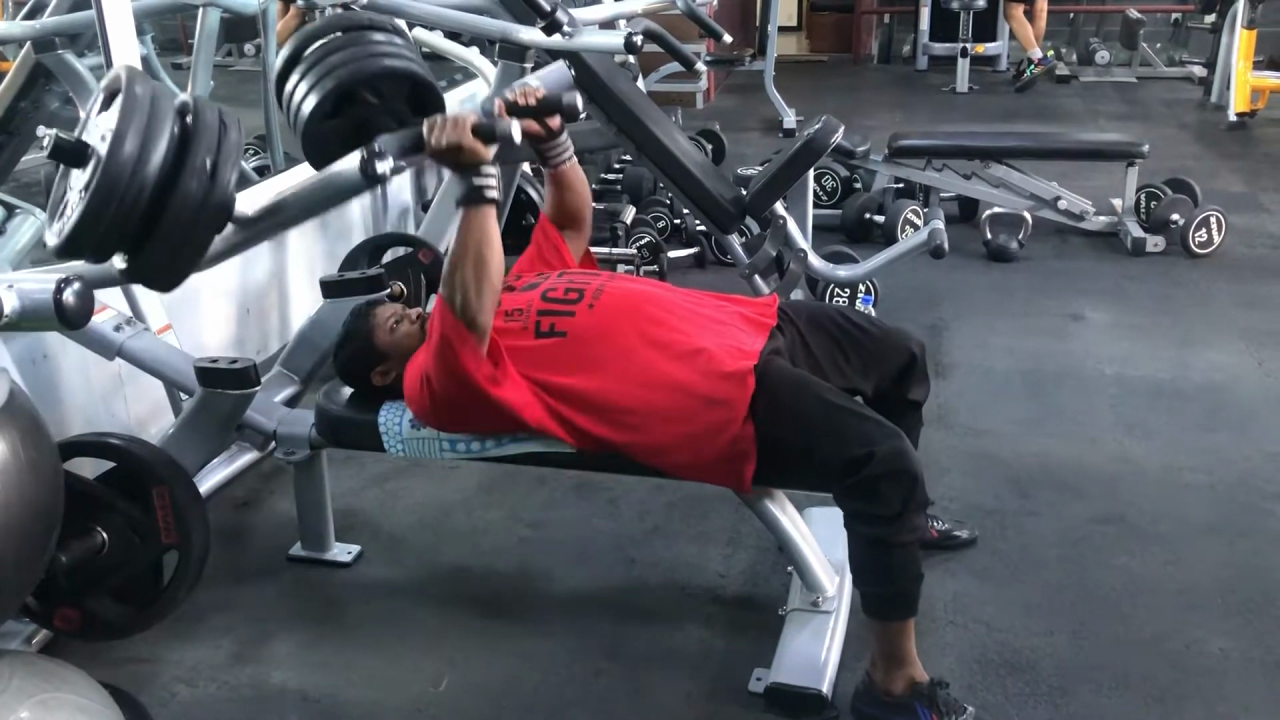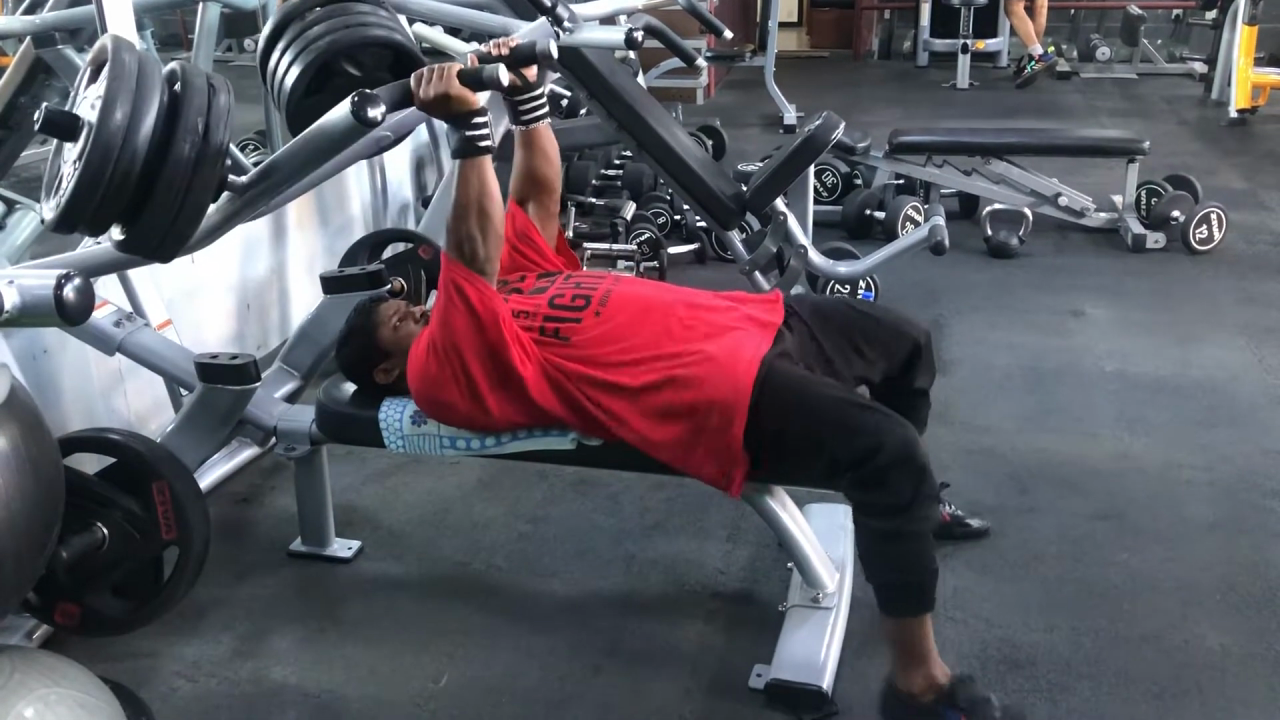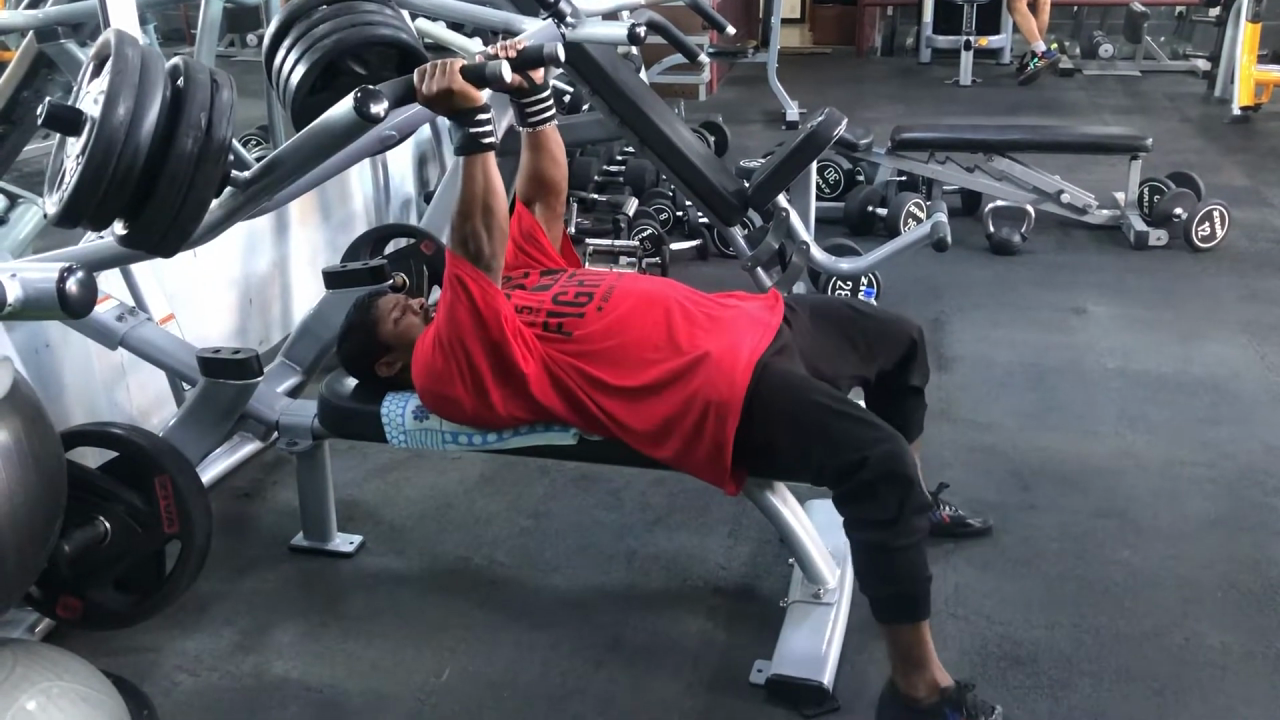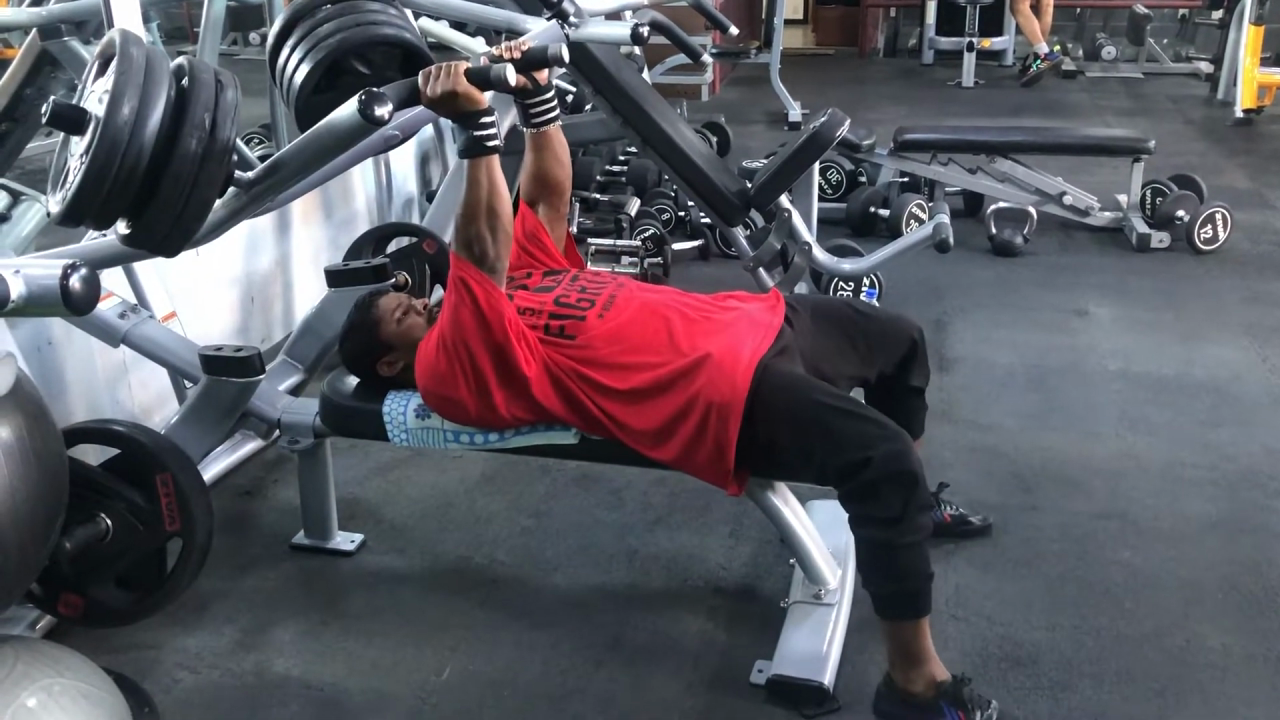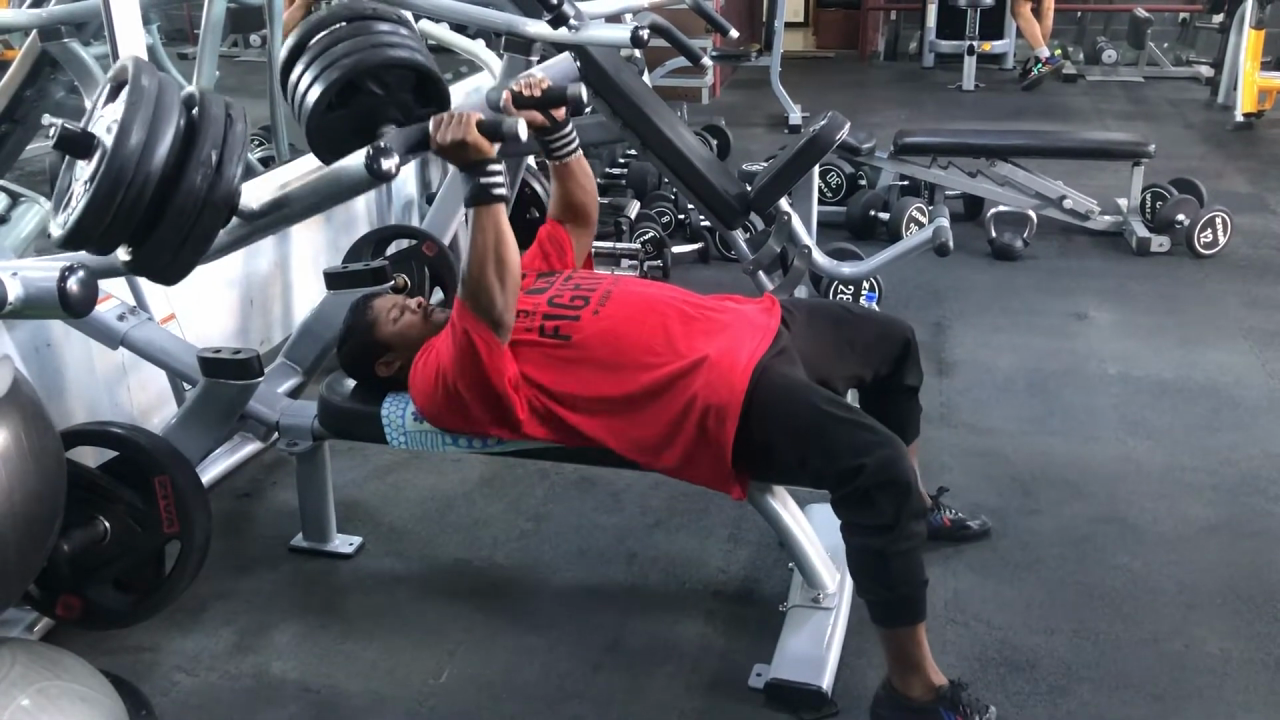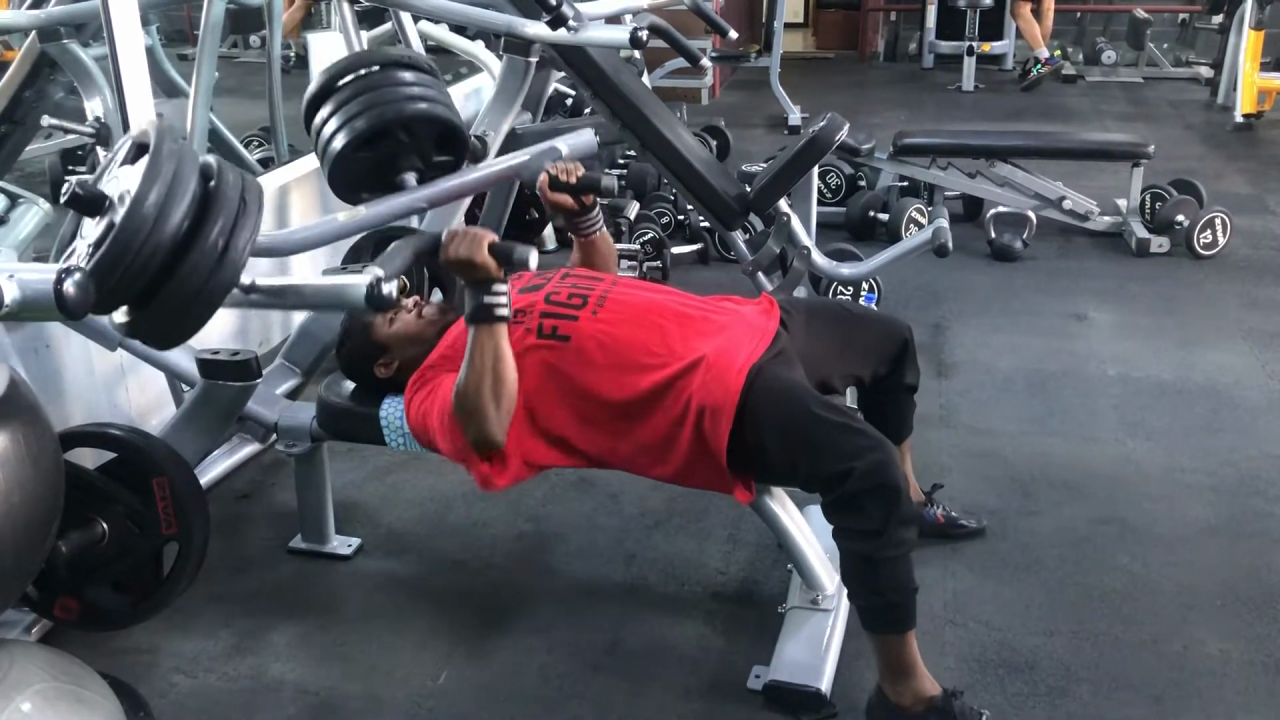
dt=0.5s
person 1, frame 1
left shoulder: (510, 287)
right shoulder: (433, 376)
left elbow: (574, 219)
right elbow: (470, 320)
left wrist: (549, 141)
right wrist: (476, 181)
right hip: (717, 396)
left knee: (901, 358)
right knee: (884, 461)
left ankle: (895, 518)
person 1, frame 2
left shoulder: (503, 288)
right shoulder: (444, 370)
left elbow: (538, 192)
right elbow: (471, 252)
left wrist: (524, 93)
right wrist: (468, 126)
right hip: (716, 392)
left knee: (905, 344)
right knee: (887, 452)
left ankle: (911, 507)
person 1, frame 3
left shoulder: (502, 289)
right shoulder: (447, 364)
left elbow: (545, 194)
right elbow: (476, 247)
left wrist: (530, 93)
right wrist: (470, 123)
right hip: (718, 389)
left knee: (899, 341)
right knee: (879, 462)
left ankle: (910, 508)
person 1, frame 4
left shoulder: (514, 283)
right shoulder: (450, 367)
left elbow: (548, 195)
right elbow: (479, 252)
left wrist: (533, 95)
right wrist: (474, 125)
right hip: (722, 391)
left knee: (901, 343)
right knee: (883, 459)
left ankle: (912, 511)
person 1, frame 5
left shoulder: (522, 280)
right shoulder: (440, 377)
left elbow: (576, 216)
right elbow: (489, 314)
left wrist: (552, 130)
right wrist: (482, 175)
right hip: (718, 393)
left knee: (892, 343)
right knee: (878, 466)
left ankle: (912, 511)
person 1, frame 6
left shoulder: (504, 298)
right shoulder: (434, 381)
left elbow: (602, 282)
right elbow: (486, 434)
left wrist: (581, 210)
right wrist: (482, 293)
right hip: (712, 394)
left knee: (890, 341)
right knee: (868, 468)
left ankle: (907, 507)
